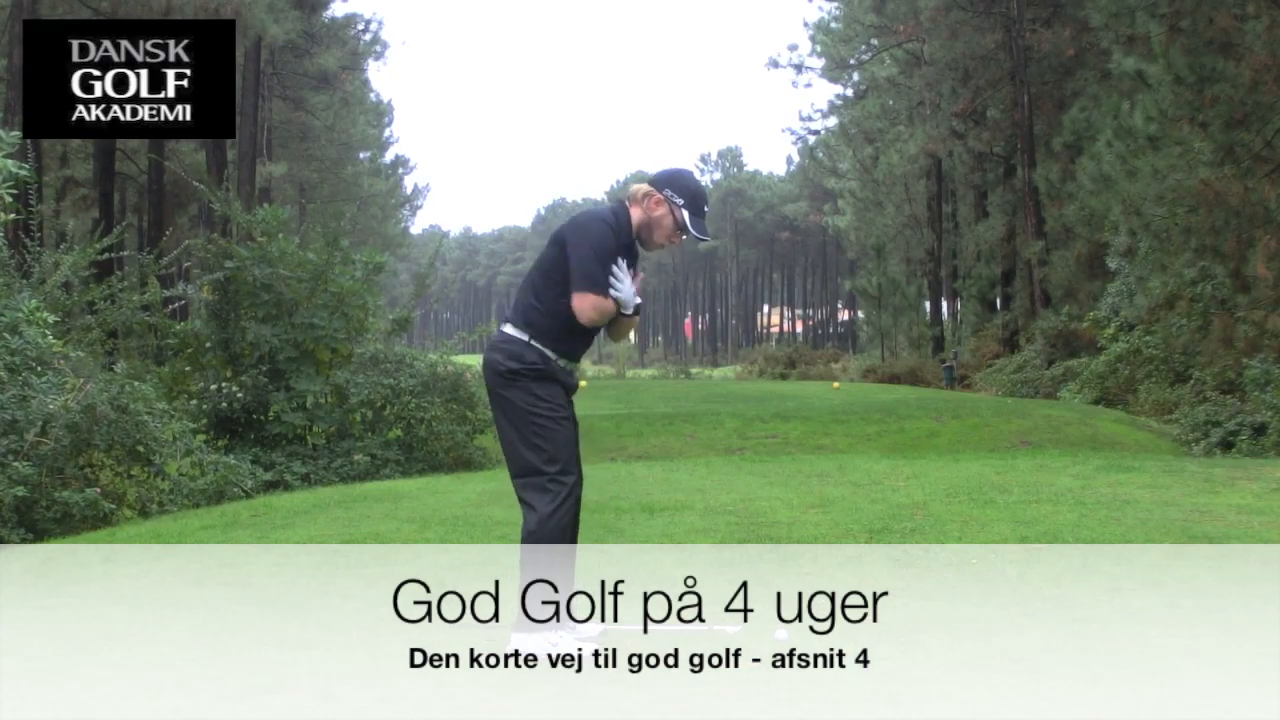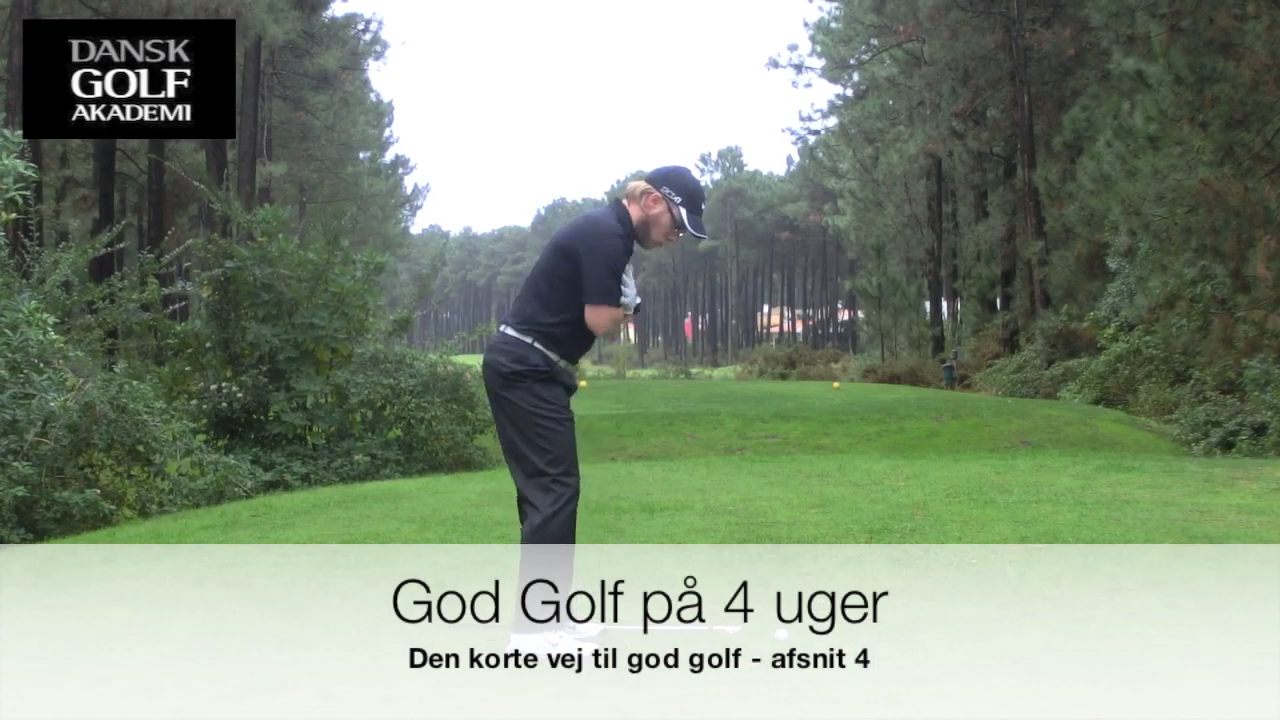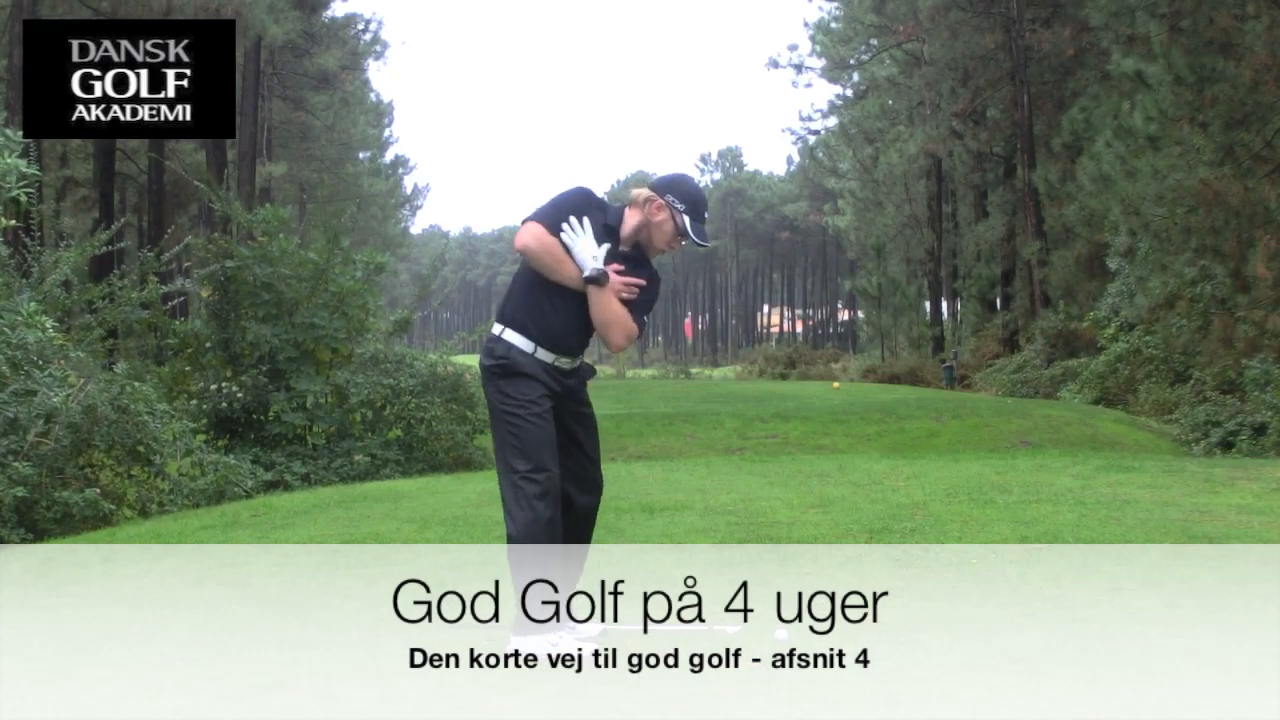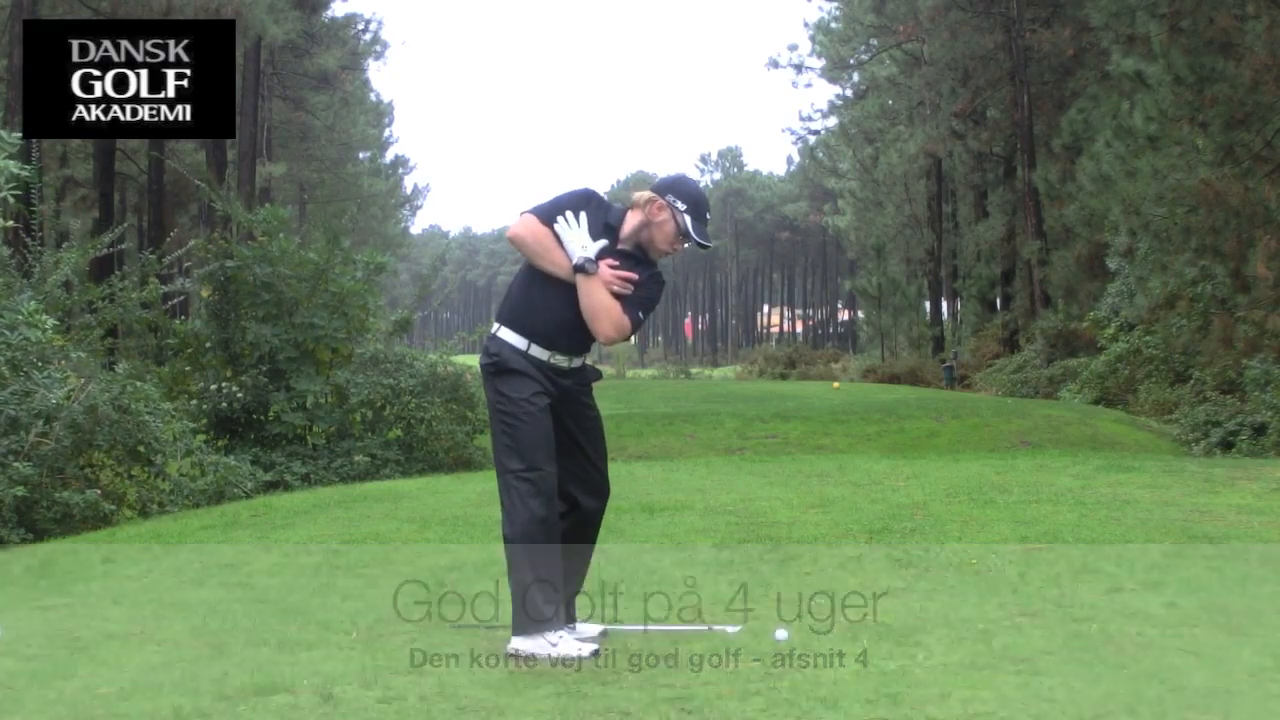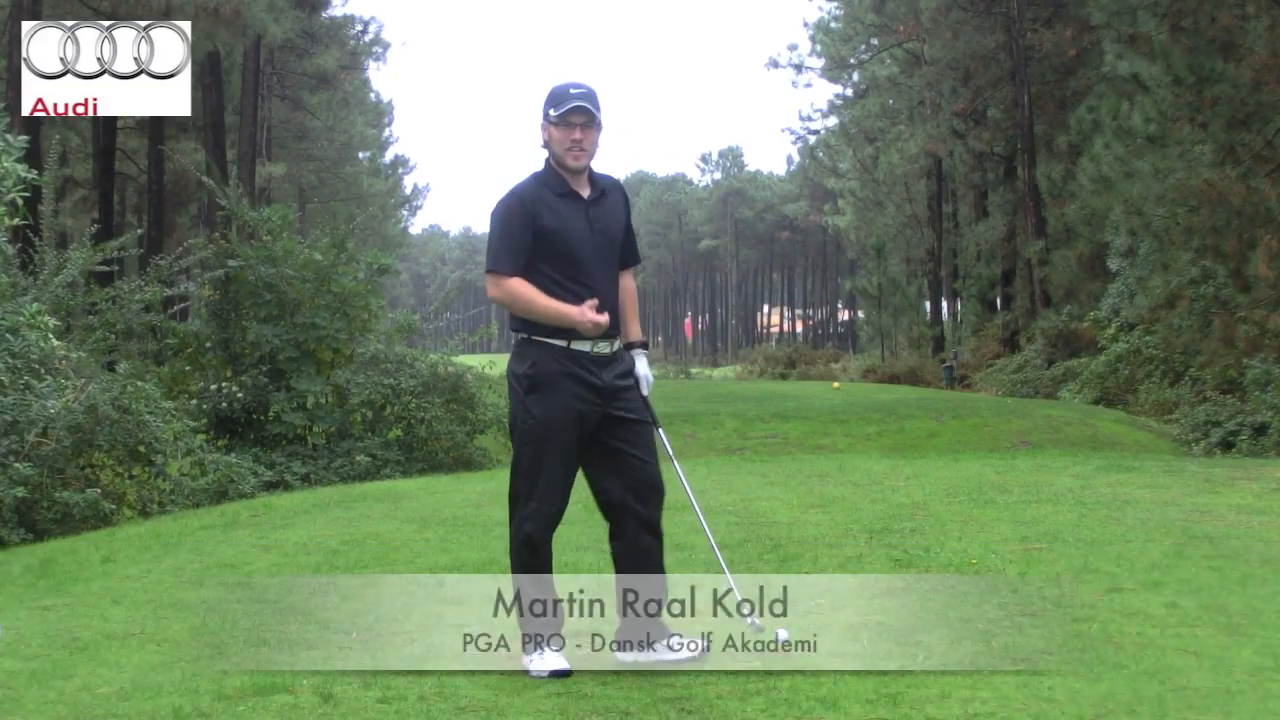
dt=0.4s
person 1, frame 1
left shoulder: (623, 242)
right shoulder: (600, 226)
left elbow: (618, 331)
right elbow: (586, 309)
left wrist: (626, 303)
right wrist: (625, 303)
left hip: (539, 368)
right hip: (523, 366)
left knee: (556, 487)
right knee: (550, 488)
right ankle: (532, 626)
person 1, frame 2
left shoulder: (613, 237)
right shoulder: (605, 232)
left elbow: (604, 315)
right elbow: (599, 320)
left wrist: (623, 301)
right wrist: (626, 303)
left hip: (538, 370)
right hip: (524, 367)
left knee: (556, 488)
right knee: (552, 490)
right ankle: (531, 626)
person 1, frame 3
left shoulder: (643, 276)
right shoulder: (582, 206)
left elbow: (619, 338)
right elbow: (527, 239)
left wrist: (594, 275)
right wrist: (590, 278)
left hip: (566, 374)
right hip: (516, 363)
left knee: (582, 491)
right knee: (535, 489)
right ankle: (531, 626)
person 1, frame 4
left shoulder: (646, 278)
right shoulder: (584, 209)
left elbow: (609, 330)
right elbow: (520, 231)
left wrist: (585, 260)
right wrist: (584, 272)
left hip: (570, 375)
right hip: (516, 363)
left knee: (588, 493)
right knee: (533, 489)
left ankle: (557, 613)
right ankle: (534, 625)
person 1, frame 5
left shoulder: (615, 196)
right shoulder: (523, 202)
right elbow: (501, 285)
left wrist: (636, 346)
right wrist: (572, 316)
left hip: (611, 367)
right hip: (548, 369)
left knee: (639, 499)
right knee: (539, 508)
left ankle: (639, 632)
right ankle: (538, 639)
